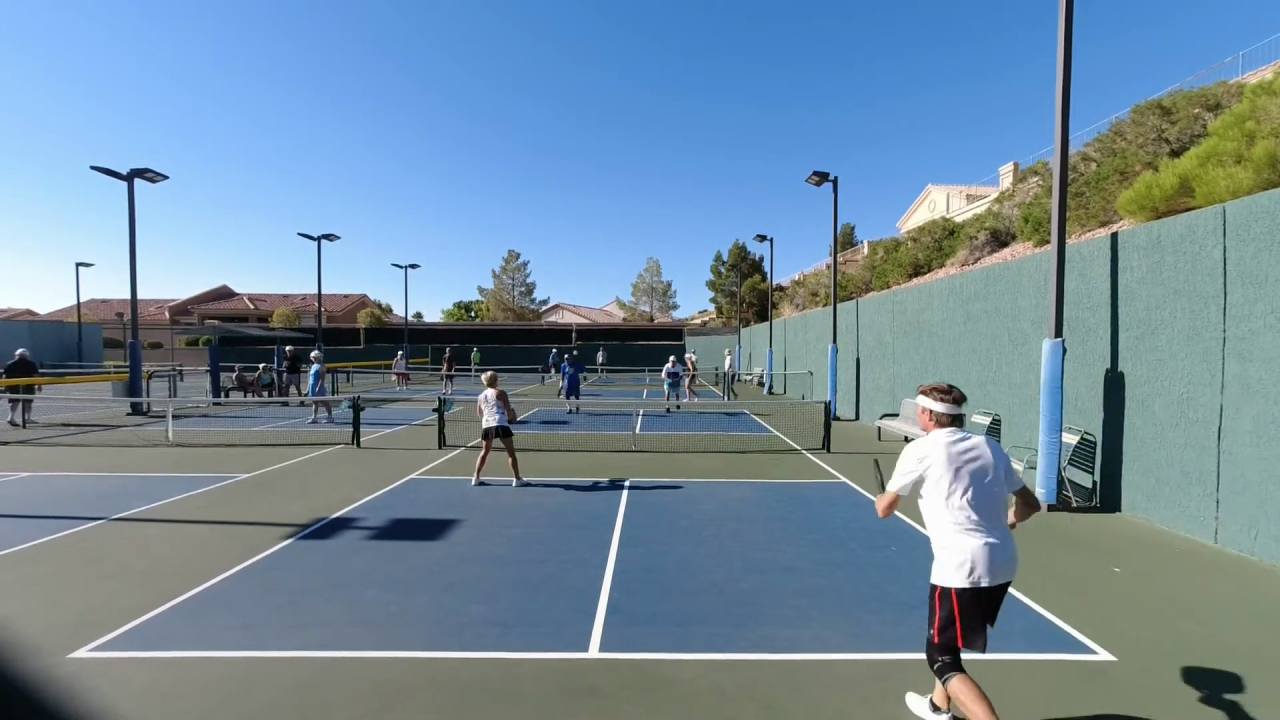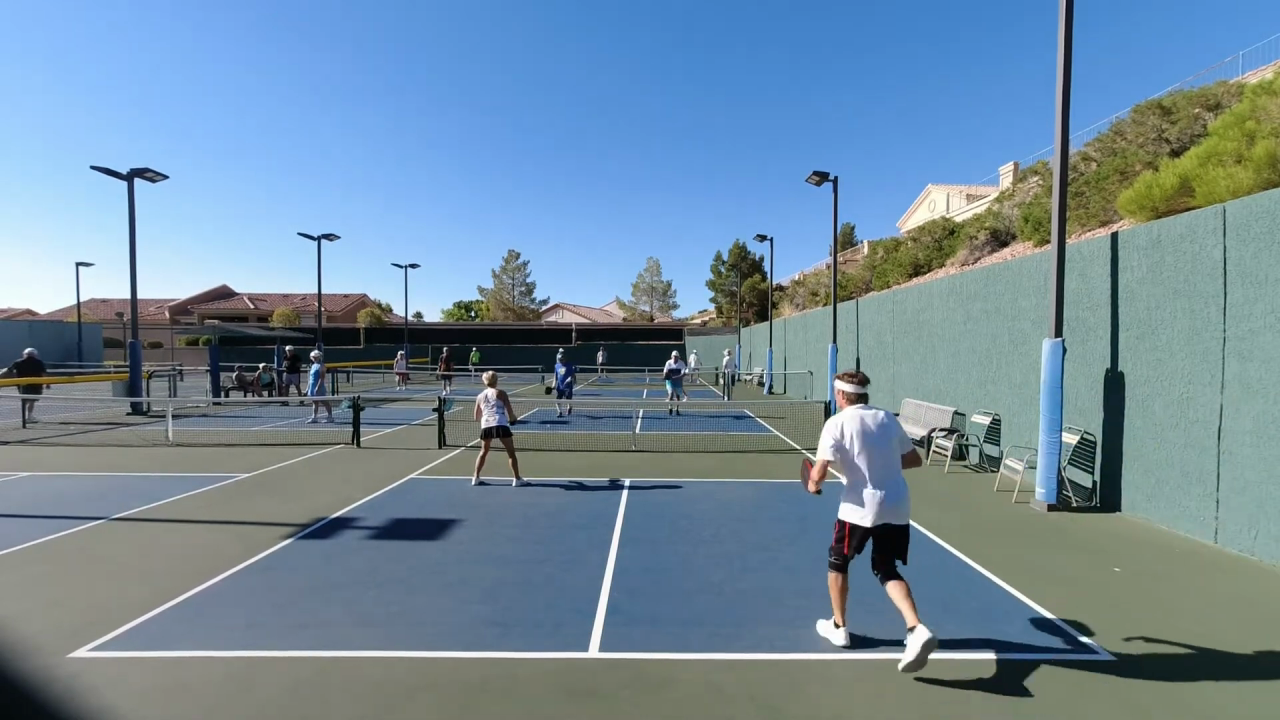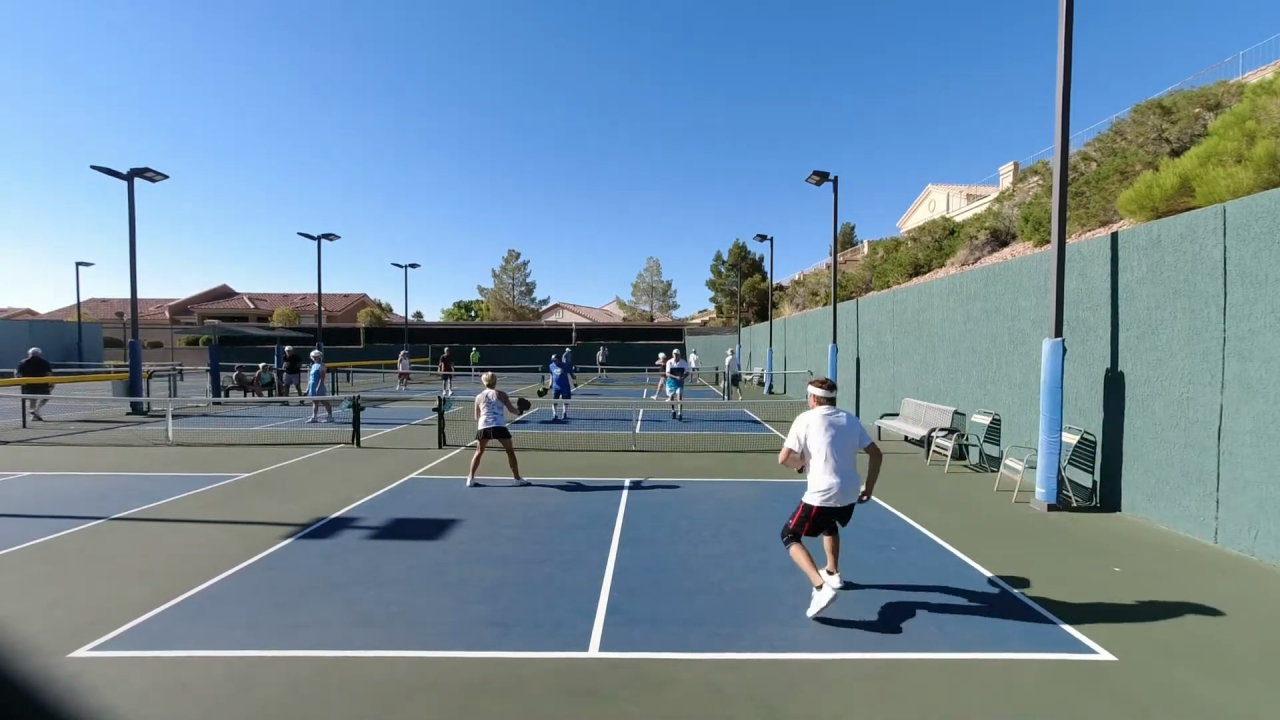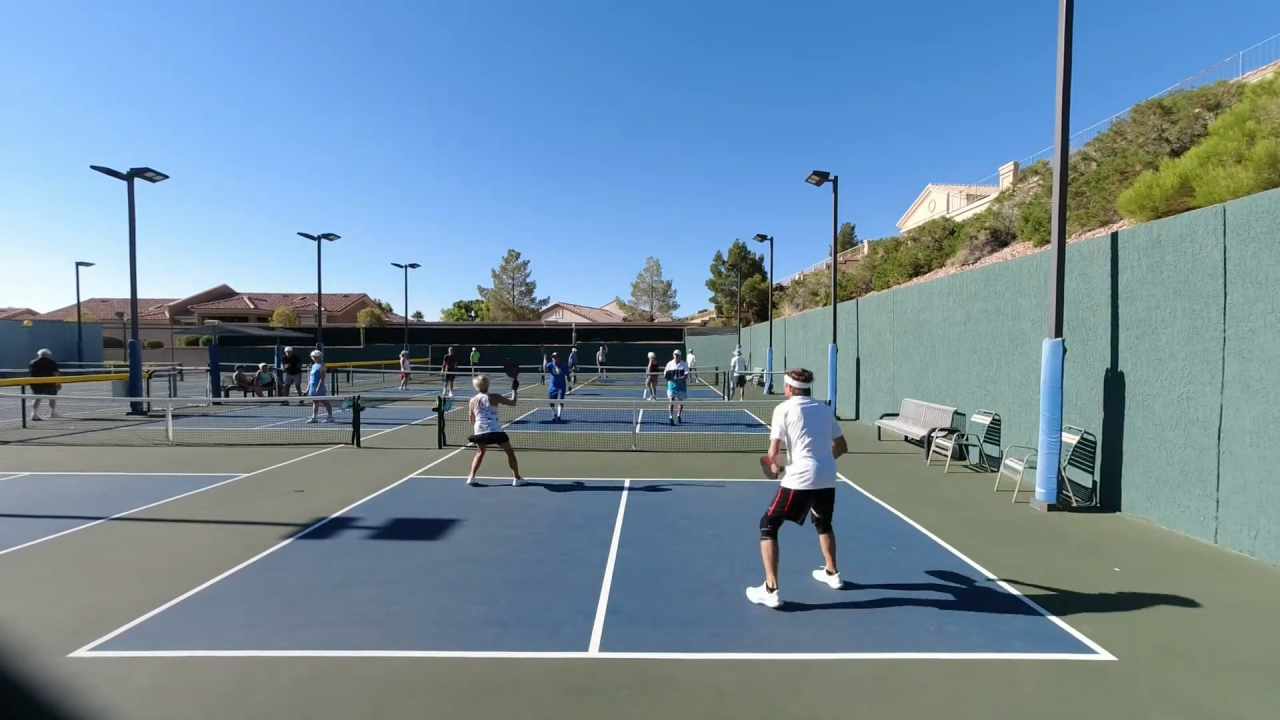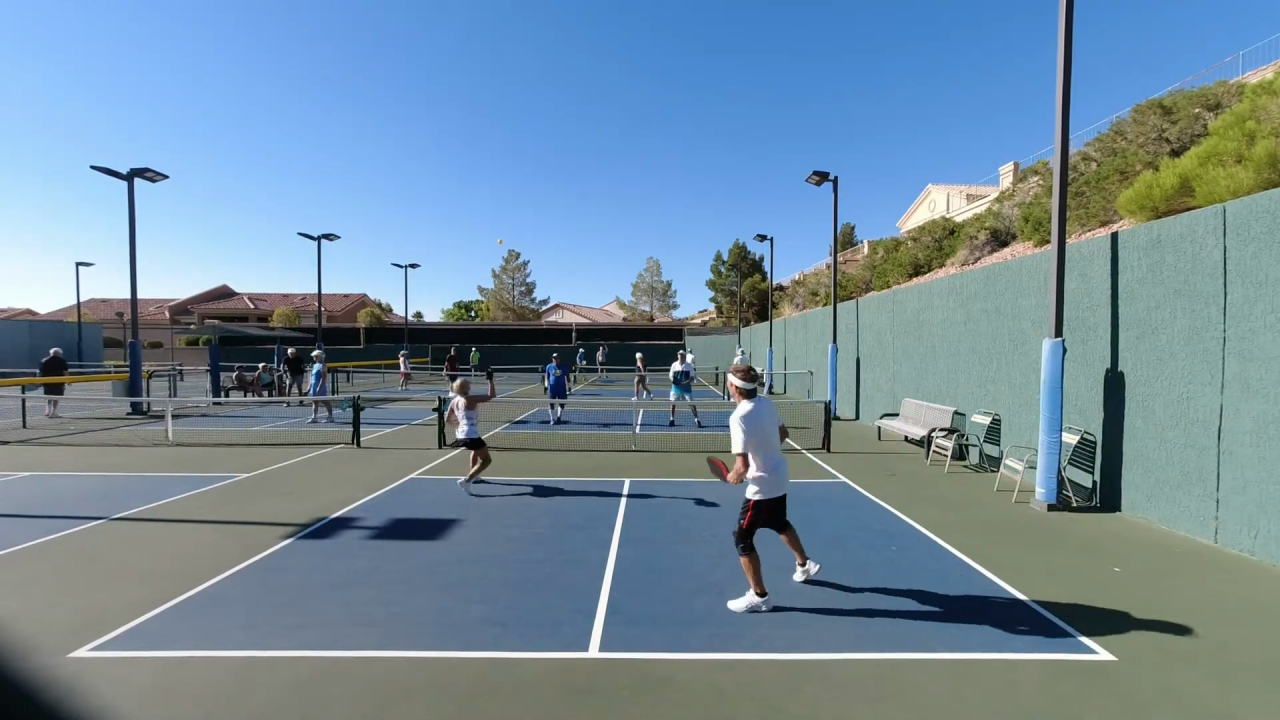
dt=0.4s
person 1, frame 1
left shoulder: (920, 450)
right shoulder: (990, 447)
left elbow: (885, 508)
right elbow: (1029, 504)
left wrist: (883, 495)
right wrist: (1011, 521)
left hip: (962, 567)
right hip: (1002, 562)
left knee: (943, 661)
right knee: (944, 632)
person 1, frame 2
left shoulder: (838, 423)
right shoulder: (888, 419)
left elbow: (819, 472)
right elbow: (914, 460)
left wrist: (813, 483)
left hip: (860, 508)
right hip: (897, 508)
left knee: (838, 562)
right knee: (886, 571)
left ankle: (838, 627)
right ankle: (916, 630)
person 1, frame 3
left shoulder: (806, 419)
right shoulder: (851, 420)
left elbow: (783, 459)
right elbow: (876, 454)
left wrist: (799, 463)
right wrist: (870, 484)
left hip: (822, 493)
right hip: (850, 493)
left knee: (790, 536)
right knee: (828, 525)
left ankle: (820, 586)
right ankle: (832, 573)
person 1, frame 4
left shoulder: (784, 409)
right shoulder: (825, 409)
left elbow: (773, 452)
right elbow: (841, 447)
left wrist: (778, 466)
left hip: (799, 478)
right hip: (827, 478)
left knee: (768, 526)
right knee: (822, 523)
left ankle: (770, 589)
right ankle: (832, 573)
person 1, frame 5
left shoulder: (739, 417)
right shoulder: (766, 404)
left elbow: (742, 467)
right elbow: (783, 434)
left wrist: (734, 476)
left hip: (763, 485)
right hip: (780, 478)
left knee: (742, 538)
right knee: (779, 522)
left ankle: (759, 596)
right ankle: (805, 564)
